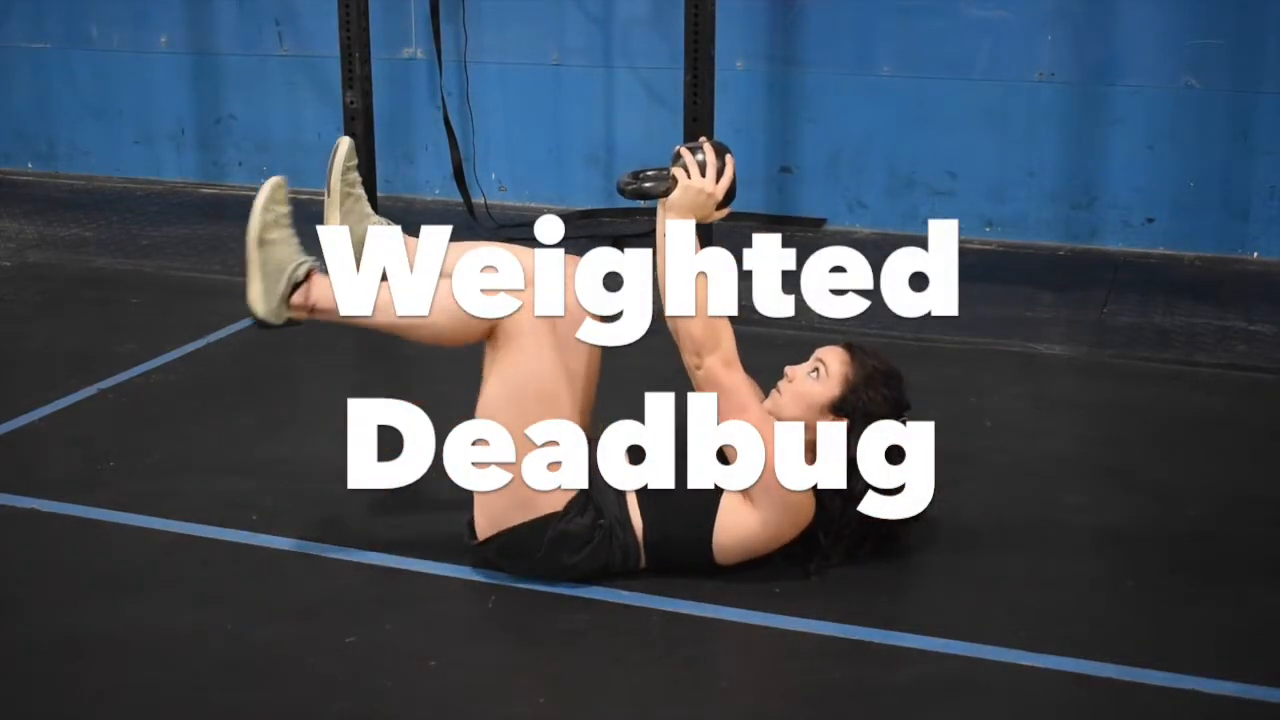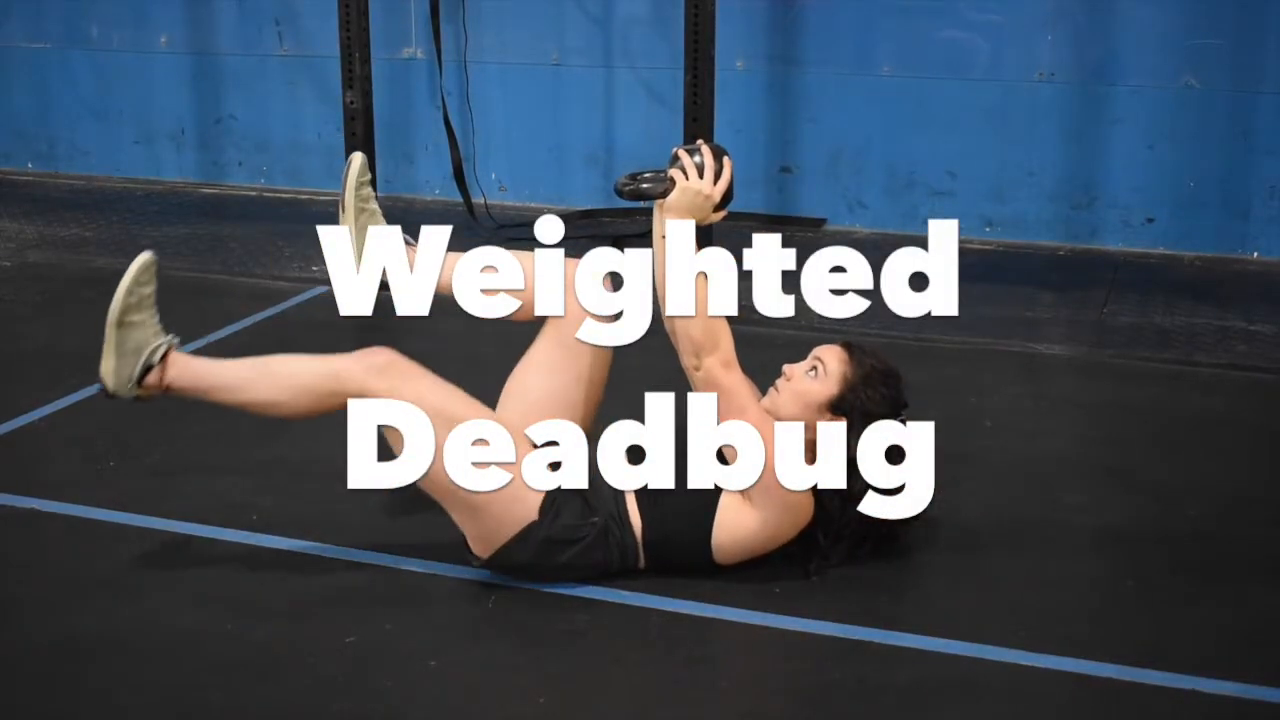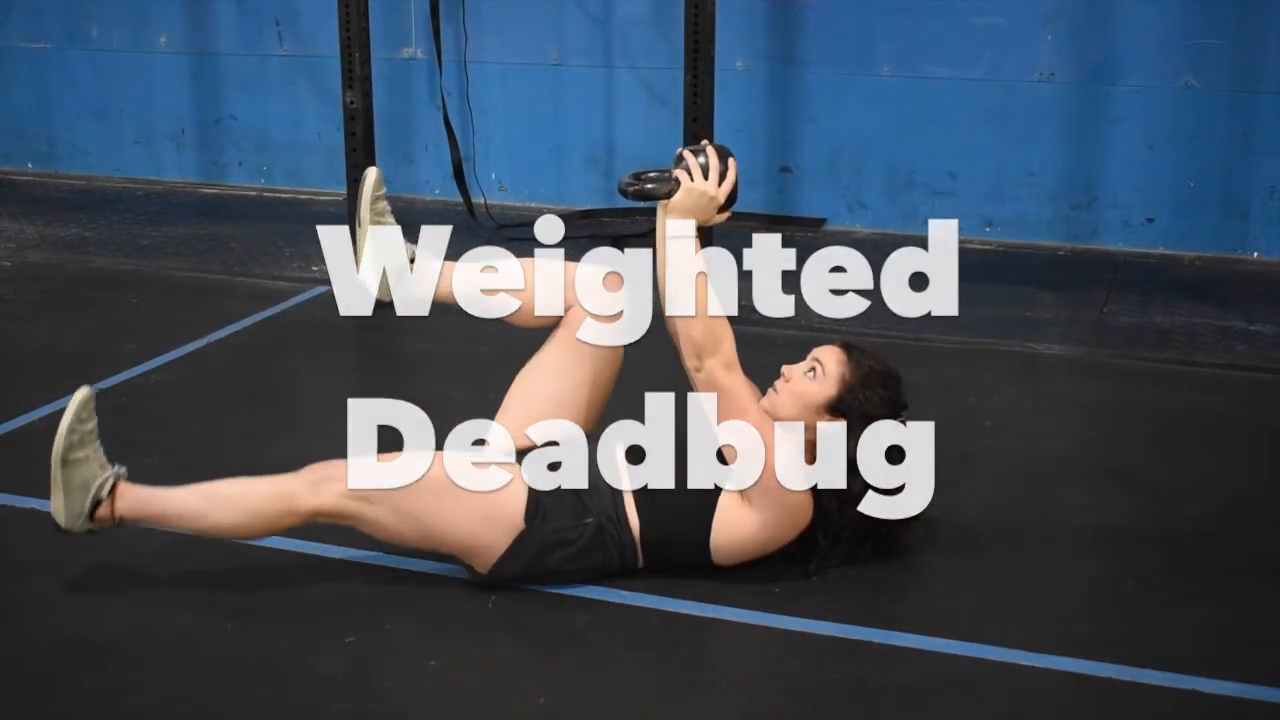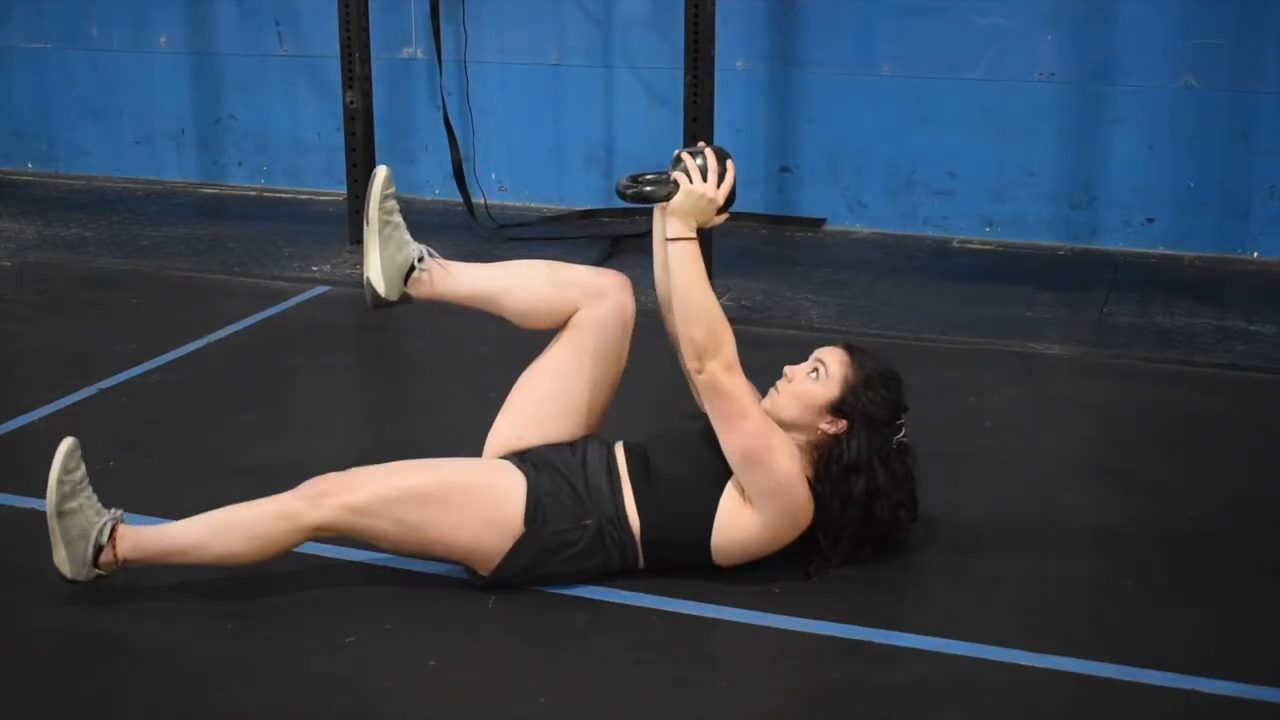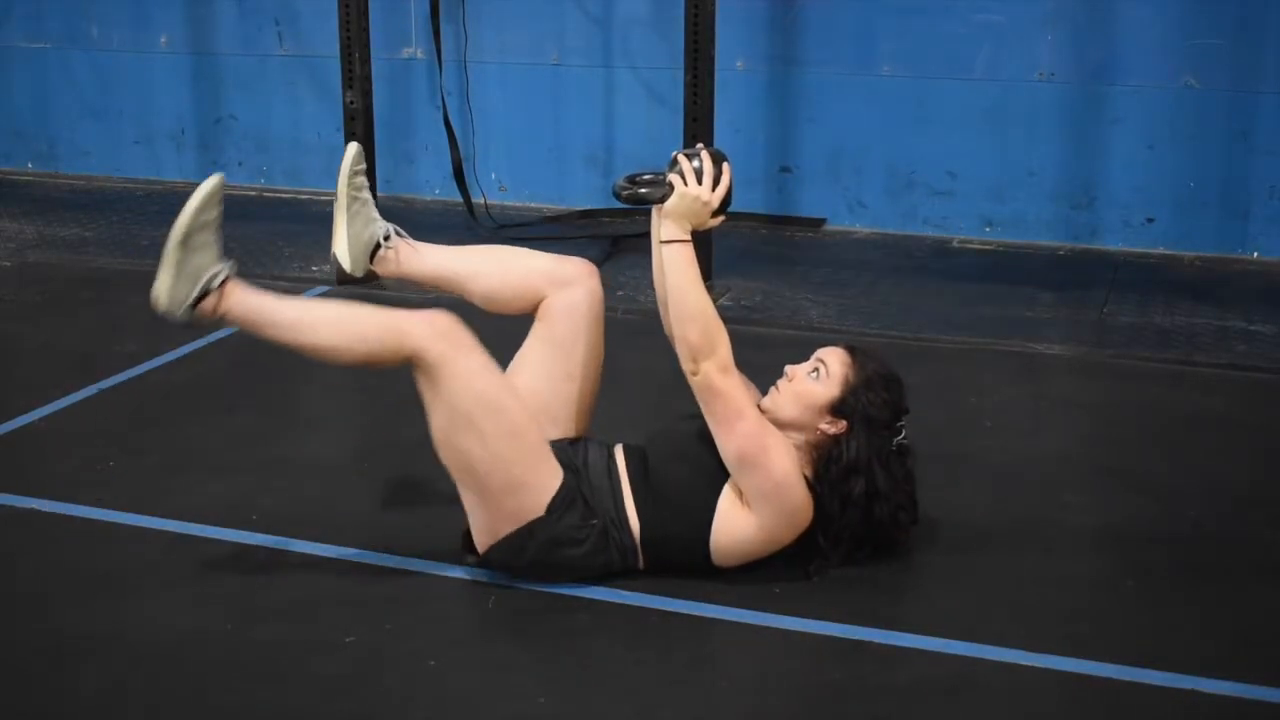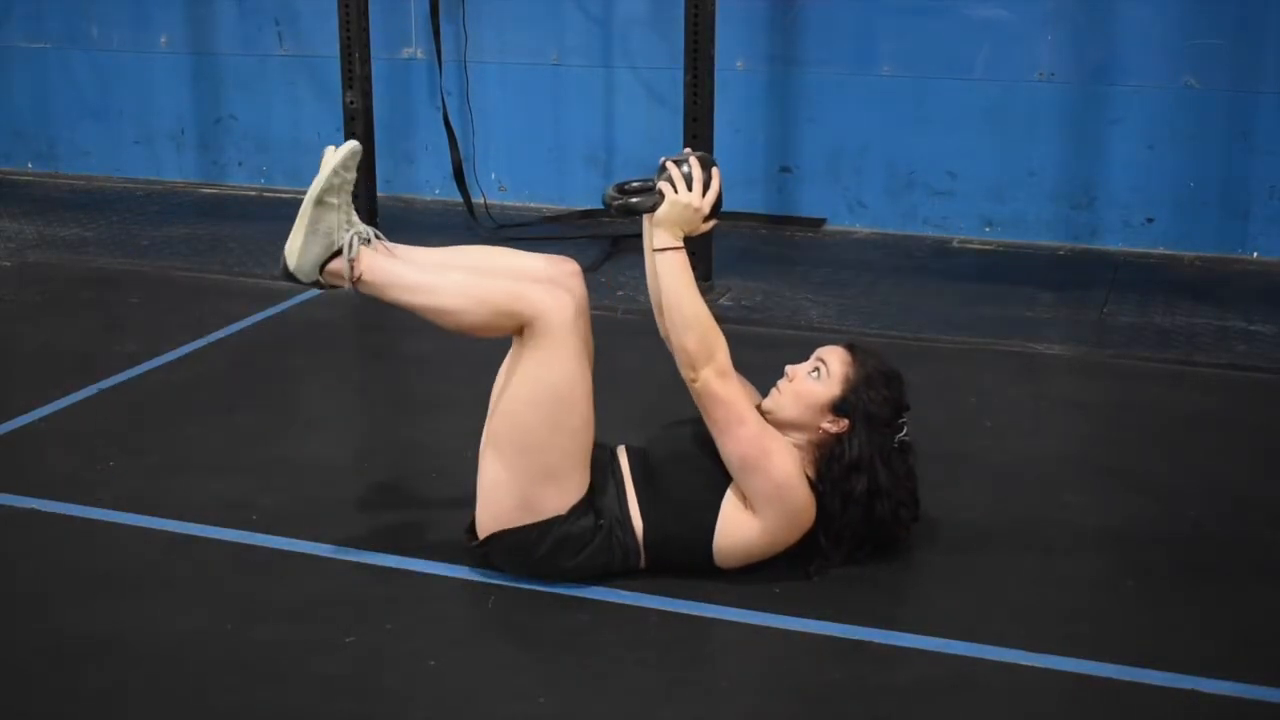
dt=0.4s
person 1, frame 1
left shoulder: (787, 497)
right shoulder: (775, 456)
left elbow: (708, 362)
right elbow: (712, 355)
left wrist: (679, 223)
right wrist: (674, 223)
left hip: (547, 535)
right hip: (566, 494)
left knee: (515, 301)
right knee: (569, 280)
left ankle: (301, 290)
person 1, frame 2
left shoulder: (786, 496)
right shoulder: (765, 448)
left elbow: (706, 364)
right elbow: (710, 358)
left wrist: (678, 224)
right wrist: (673, 224)
left hip: (548, 529)
right hip: (555, 481)
left knee: (372, 372)
left ankle: (158, 367)
right ankle: (396, 261)
person 1, frame 3
left shoulder: (784, 496)
right shoulder: (760, 447)
left elbow: (708, 363)
right elbow: (705, 352)
left wrist: (683, 227)
right wrist: (673, 223)
left hip: (544, 530)
right hip: (542, 474)
left knee: (322, 485)
right knee: (601, 293)
left ankle: (110, 498)
person 1, frame 4
left shoulder: (785, 496)
right shoulder: (758, 447)
left elbow: (709, 367)
right elbow: (697, 346)
left wrist: (683, 227)
right wrist: (668, 222)
left hip: (544, 527)
right hip: (543, 469)
left knee: (323, 499)
right knee: (605, 292)
left ankle: (110, 544)
right ankle: (415, 273)
person 1, frame 5
left shoulder: (786, 499)
right shoulder: (769, 445)
left elbow: (706, 369)
right elbow: (702, 351)
left wrist: (676, 230)
right wrist: (669, 224)
left hip: (552, 528)
right hip: (562, 474)
left knee: (434, 336)
right knee: (573, 278)
left ankle: (217, 295)
right ankle: (381, 251)
person 1, frame 6
left shoulder: (787, 499)
right shoulder: (770, 439)
left elbow: (703, 372)
right elbow: (688, 345)
left wrist: (669, 237)
right wrist: (655, 226)
left hip: (547, 531)
right hip: (588, 484)
left knee: (546, 304)
right knee: (558, 276)
left ankle: (339, 262)
right ankle: (362, 250)
